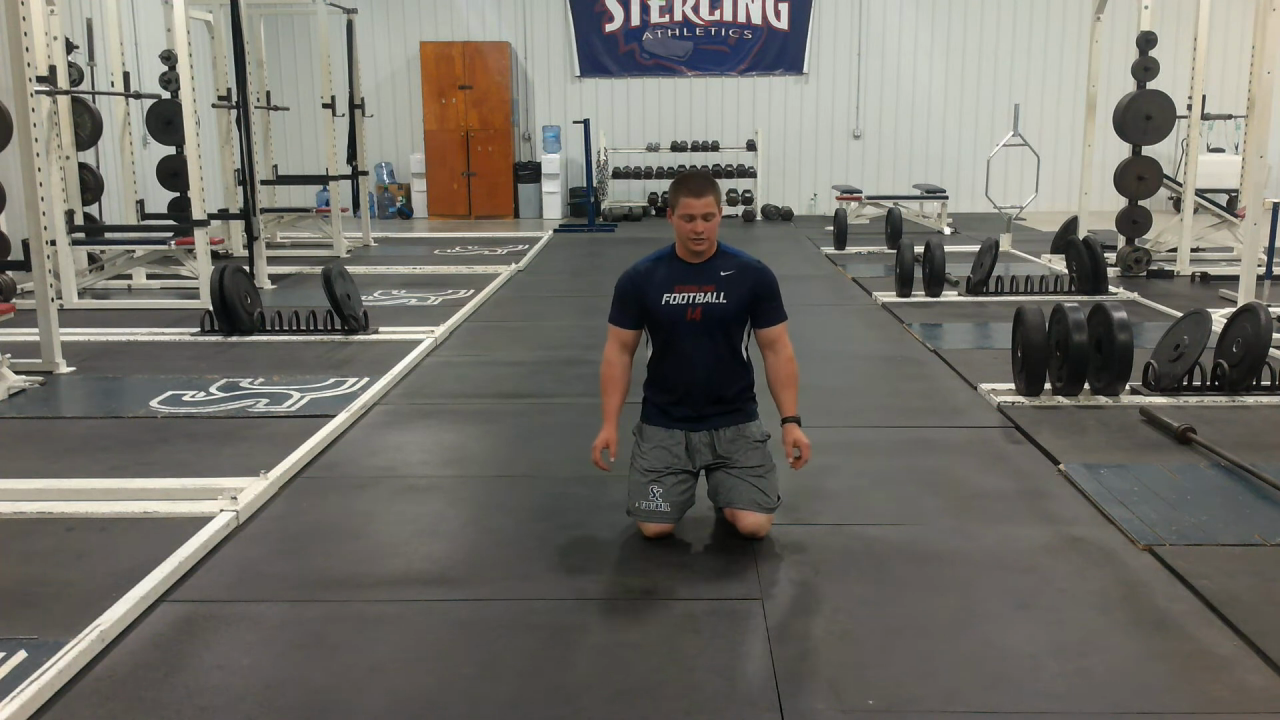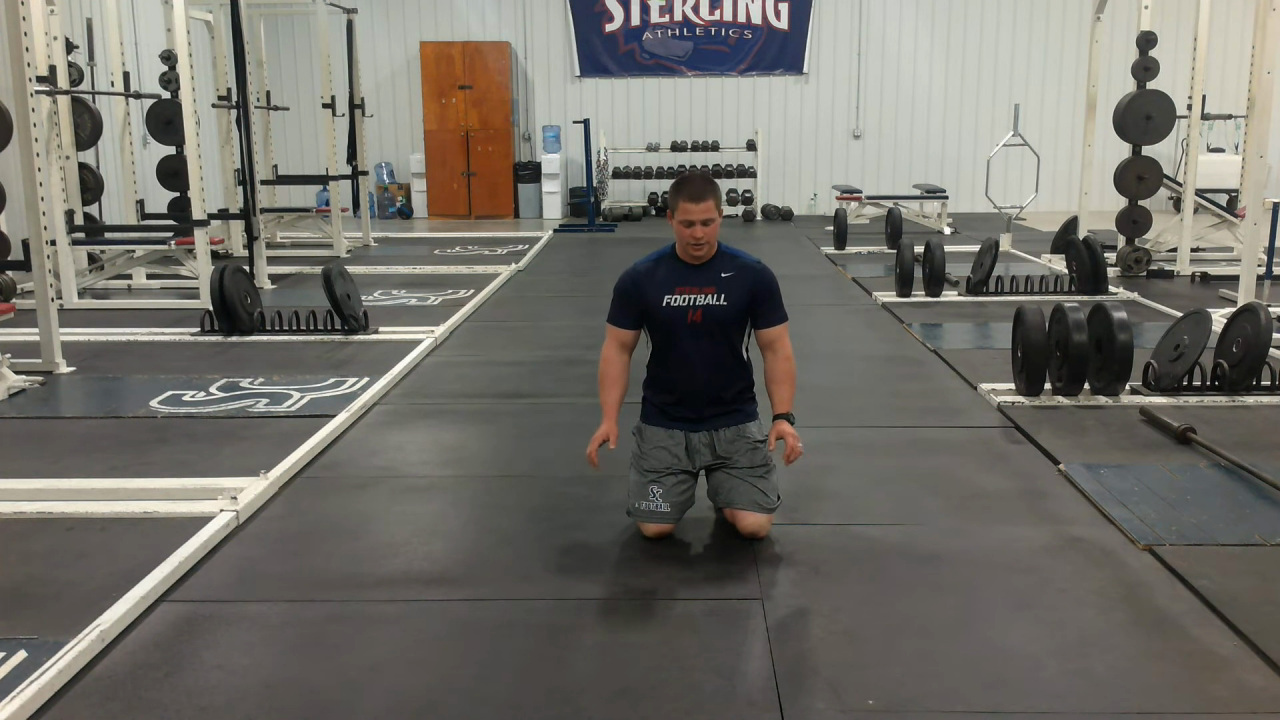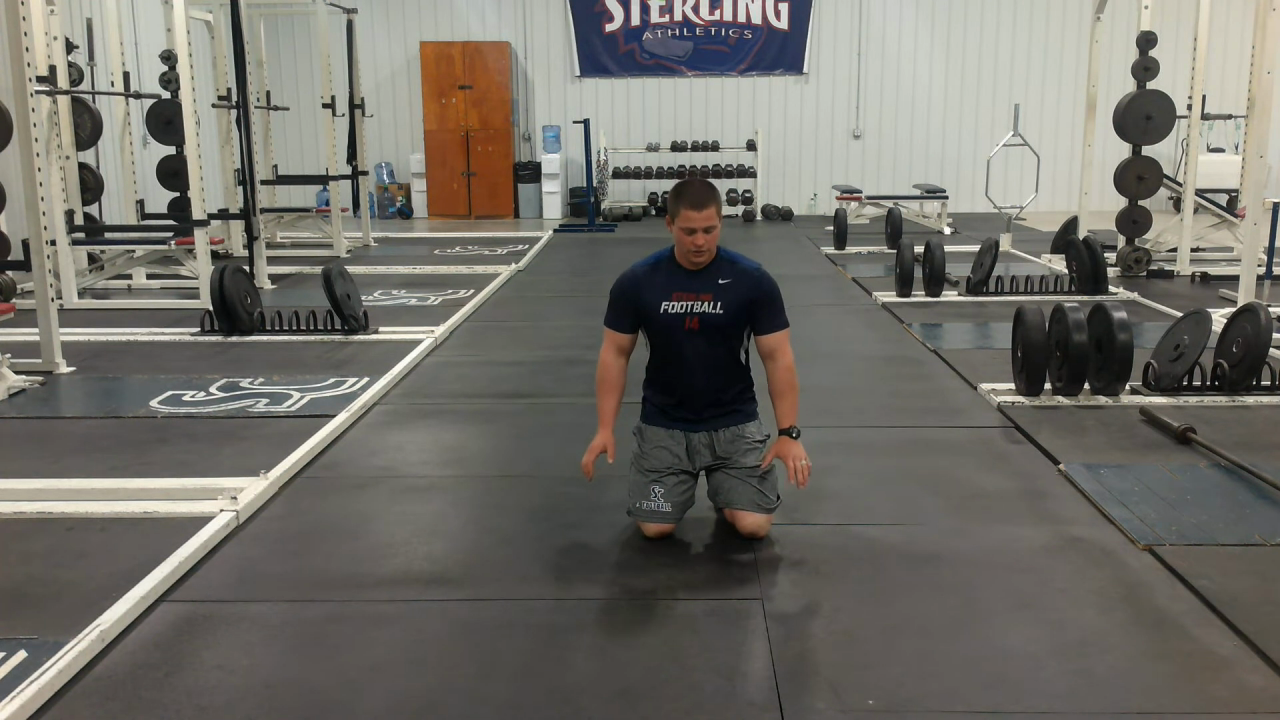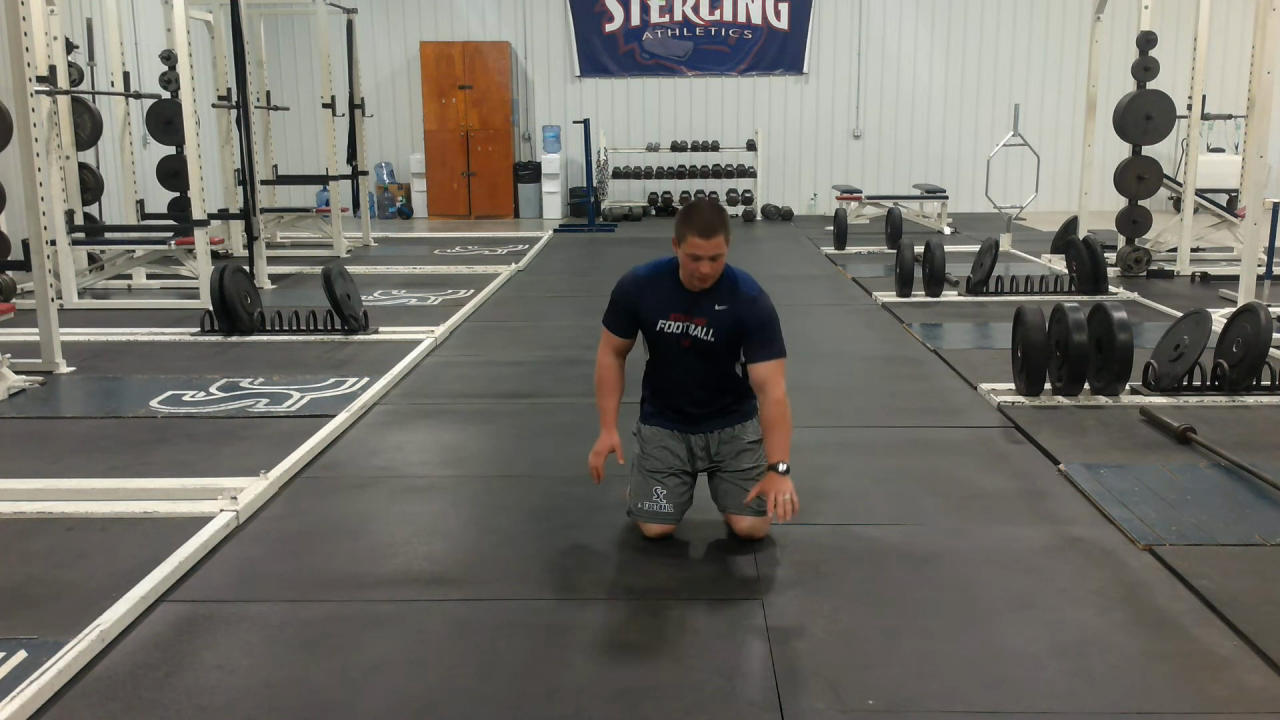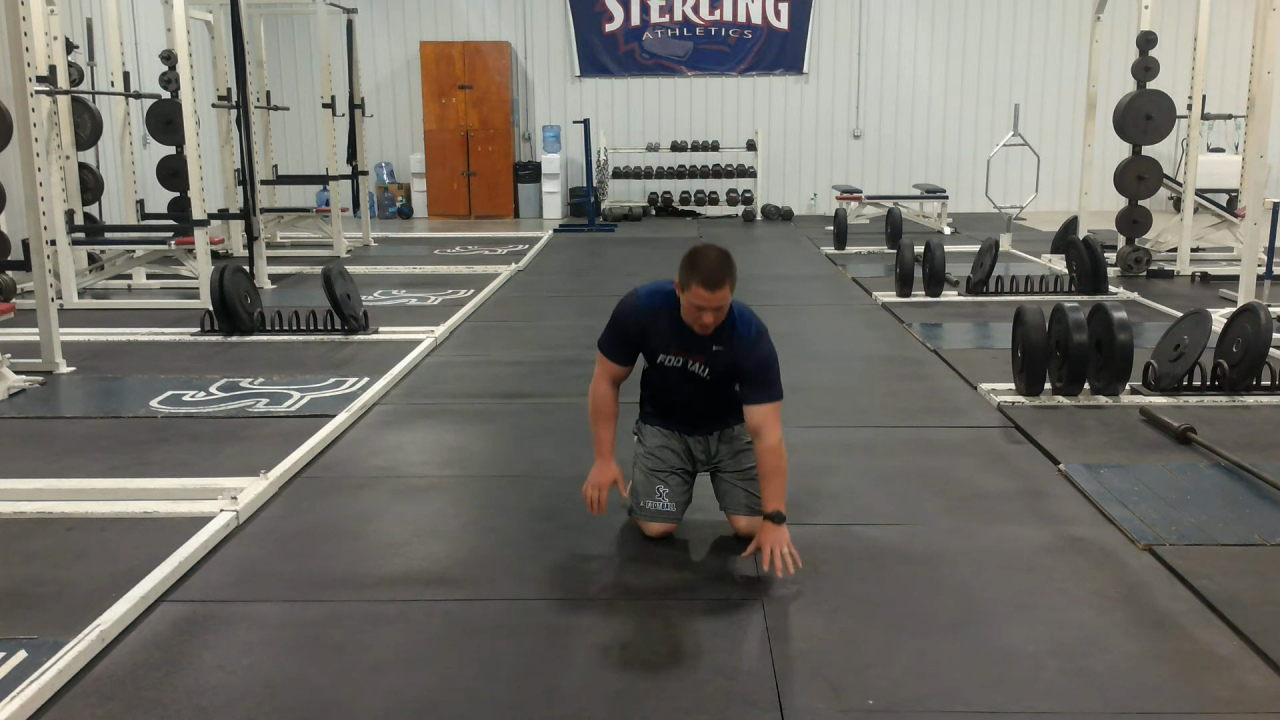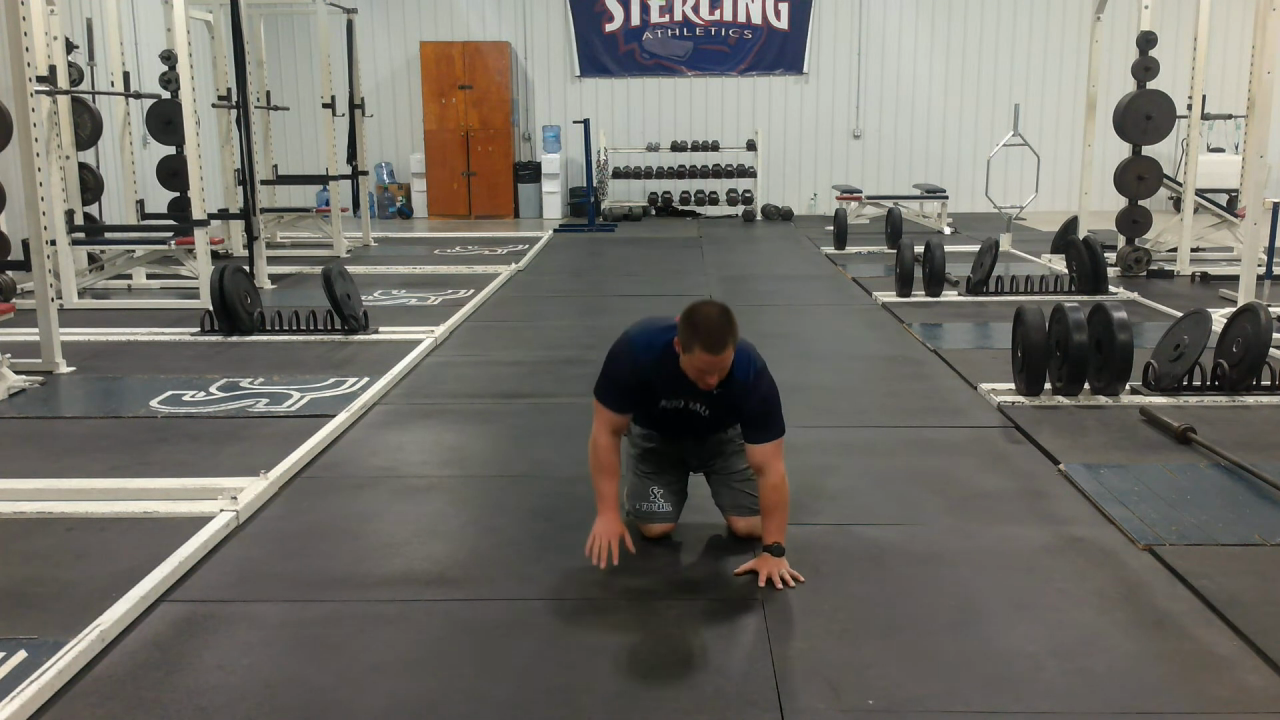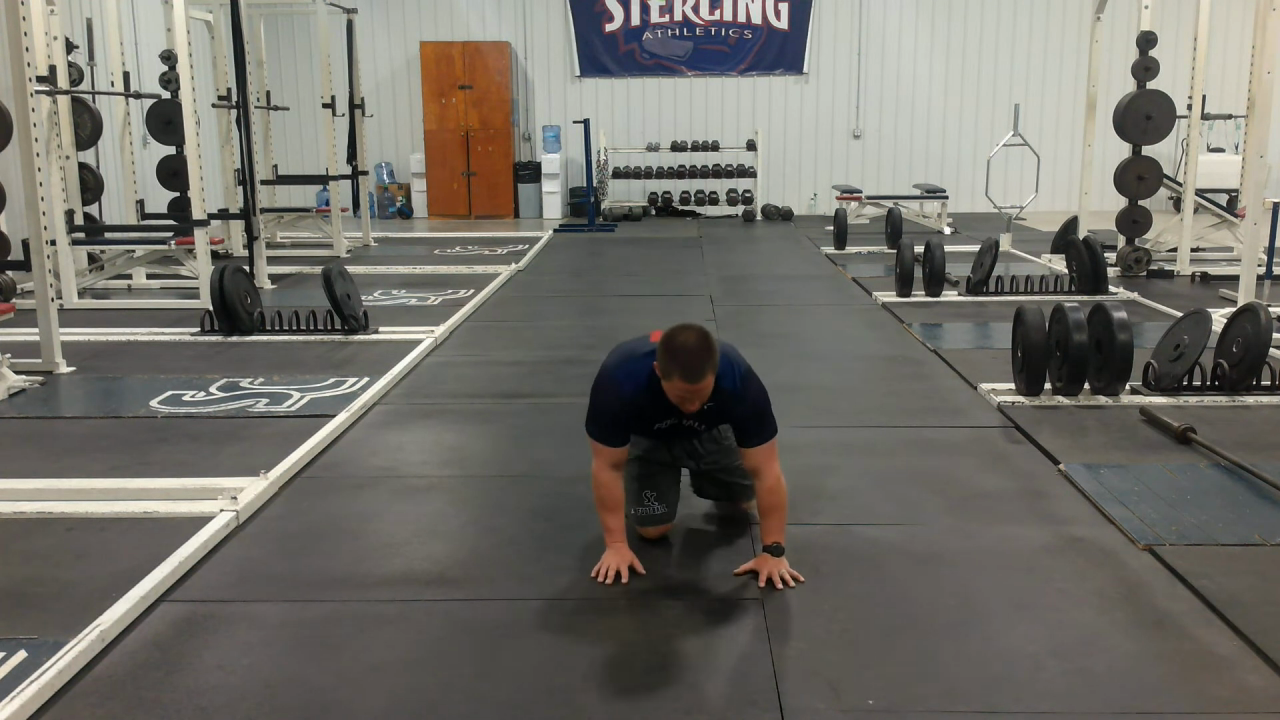
dt=0.4s
person 1, frame 1
left shoulder: (753, 275)
right shoulder: (639, 278)
left elbow: (776, 349)
right elbow: (619, 351)
left wrist: (790, 421)
right wrist: (609, 423)
left hip: (735, 421)
right hip: (664, 423)
left knee: (754, 525)
right knee: (655, 527)
left ankle: (719, 483)
right ankle: (689, 478)
person 1, frame 2
left shoulder: (753, 275)
right shoulder: (640, 279)
left elbow: (776, 350)
right elbow: (617, 349)
left wrist: (783, 416)
right wrist: (609, 419)
left hip: (735, 421)
right hip: (664, 423)
left knee: (754, 525)
right knee: (655, 527)
left ankle: (720, 484)
right ankle: (691, 478)
person 1, frame 3
left shoulder: (752, 280)
right shoulder: (637, 282)
left elbow: (778, 358)
right elbow: (615, 354)
left wrist: (788, 433)
right wrist: (605, 428)
left hip: (734, 422)
right hip: (665, 424)
left knee: (753, 525)
right knee: (655, 527)
left ankle: (721, 485)
right ankle: (685, 479)
person 1, frame 4
left shoulder: (751, 301)
right shoulder: (638, 287)
left elbow: (771, 389)
right elbow: (612, 354)
left wrist: (778, 469)
right wrist: (608, 428)
left hip: (732, 424)
right hip: (664, 425)
left knee: (751, 527)
right knee: (655, 528)
left ankle: (717, 478)
right ankle: (641, 475)
person 1, frame 5
left shoulder: (751, 337)
right shoulder: (639, 309)
left elbow: (766, 433)
right elbow: (606, 382)
left wrist: (775, 519)
right wrist: (604, 459)
left hip: (729, 428)
right hip: (664, 426)
left knee: (750, 526)
right knee: (656, 526)
left ankle: (716, 477)
right ankle: (635, 480)
person 1, frame 6
left shoulder: (751, 375)
right shoulder: (635, 351)
left elbow: (770, 468)
right elbow: (606, 433)
left wrist: (773, 550)
right wrist: (607, 513)
left hip: (723, 435)
right hip: (656, 435)
left knee: (749, 526)
right knee: (655, 527)
left ankle: (715, 477)
person 1, frame 7
left shoulder: (739, 381)
right shoulder: (619, 380)
left elbow: (766, 470)
right elbow: (607, 467)
left wrist: (773, 550)
right wrist: (616, 544)
left hip: (713, 431)
right hip: (648, 437)
right knee: (652, 528)
